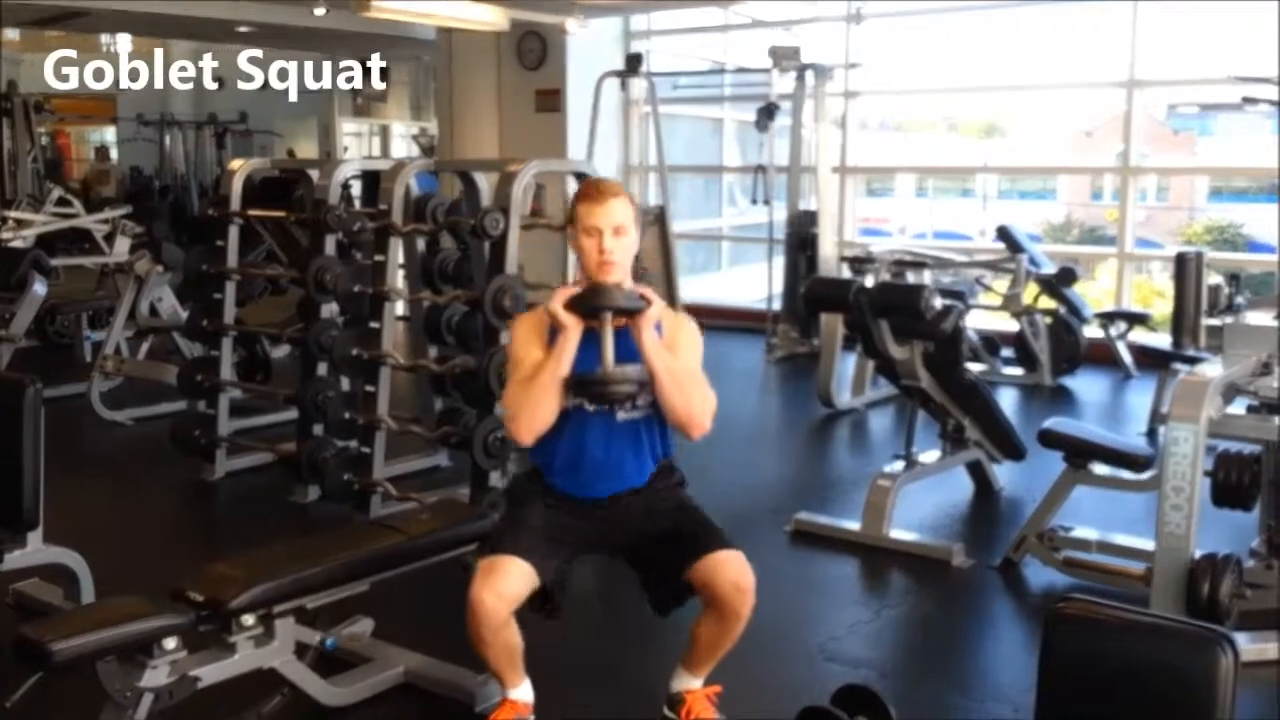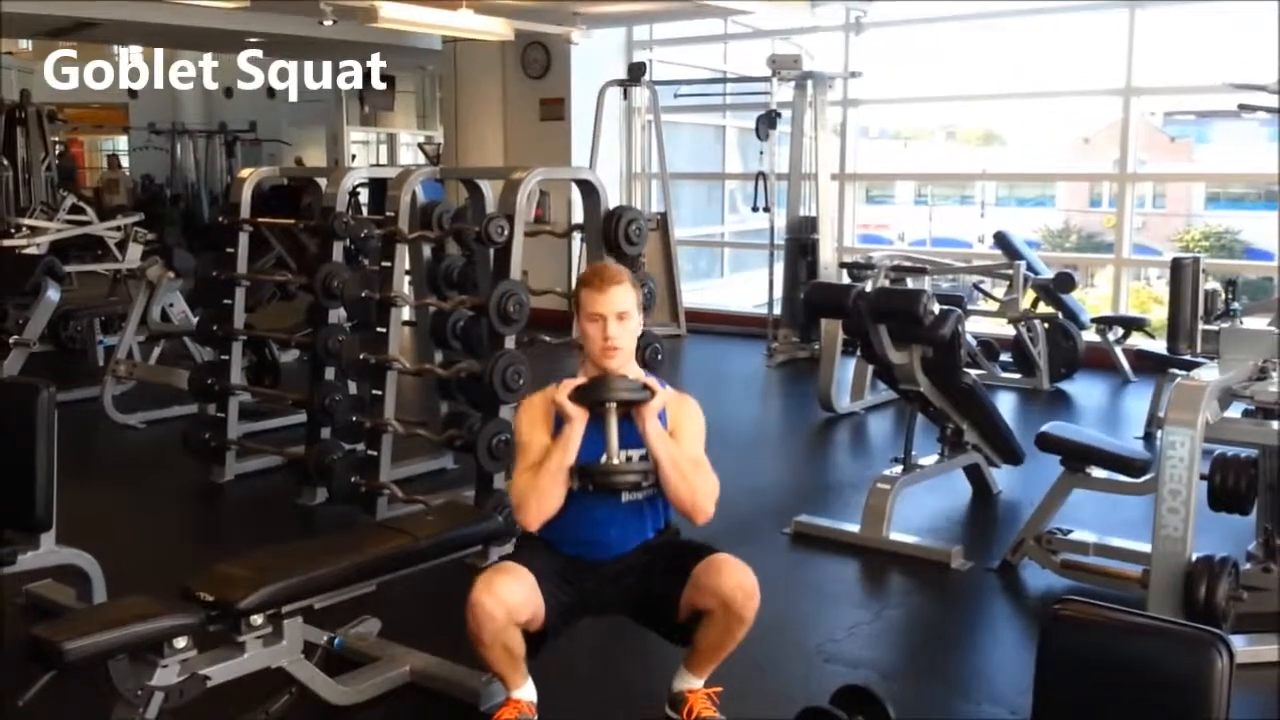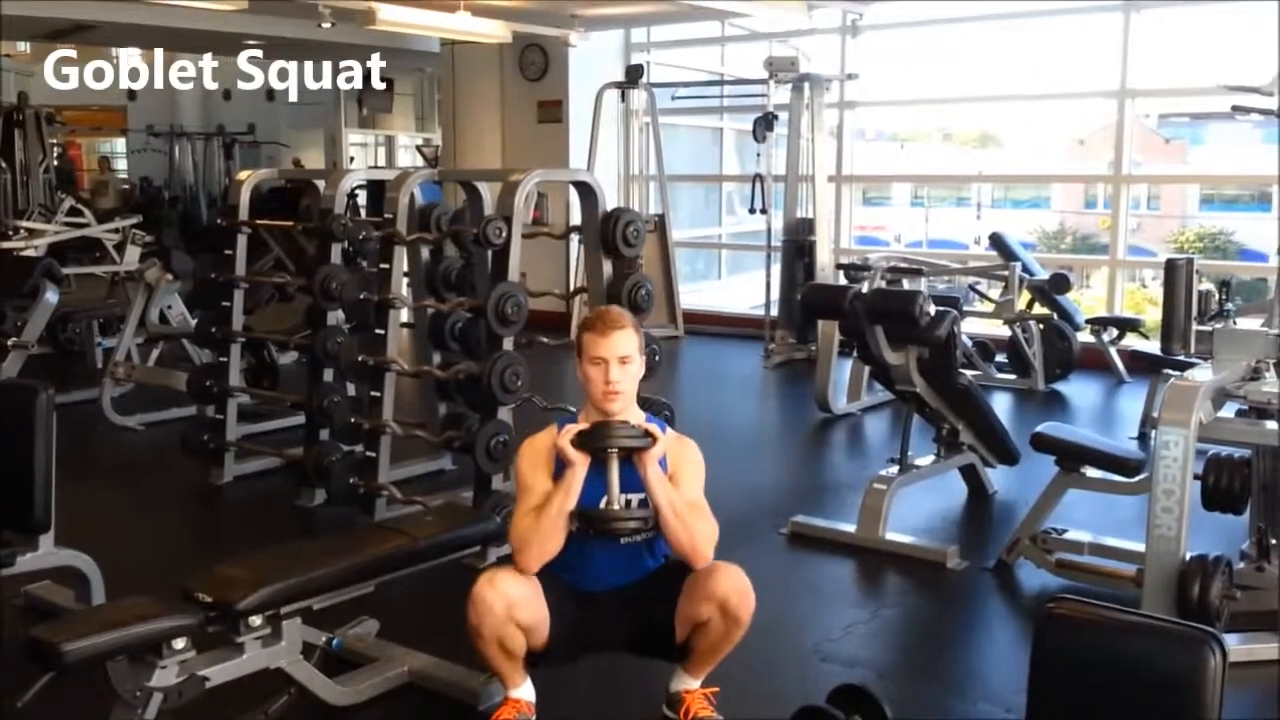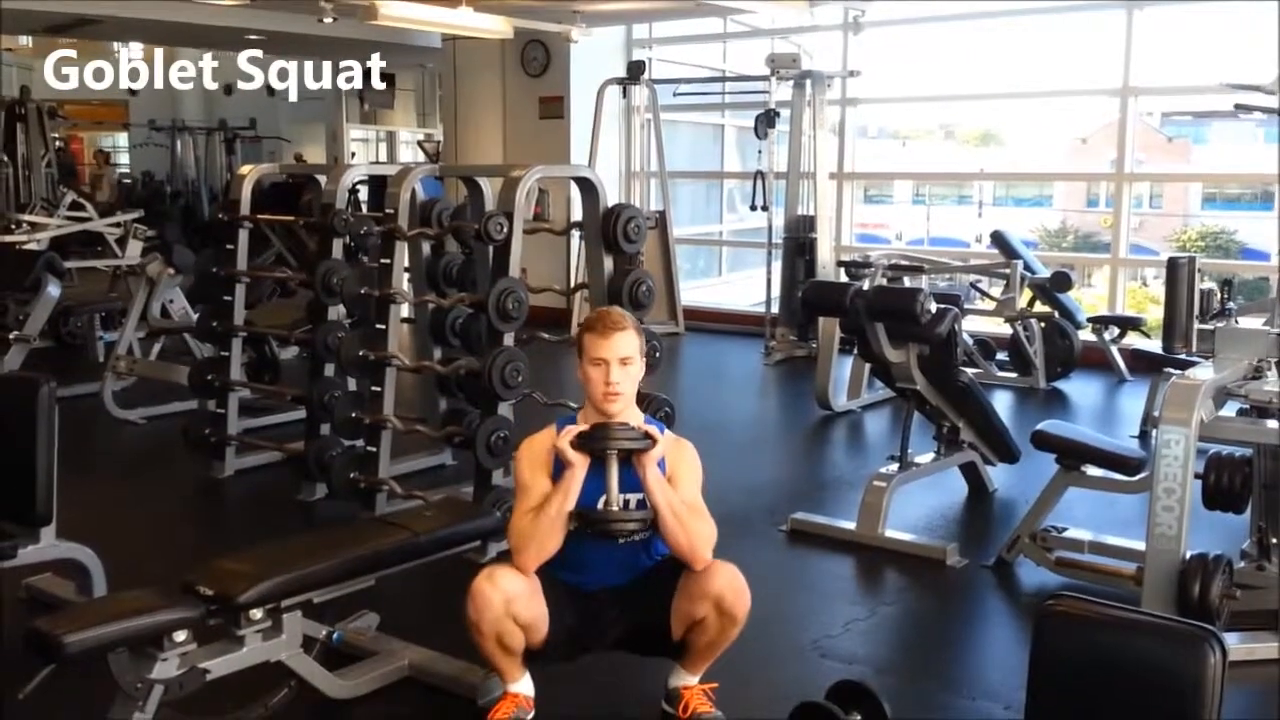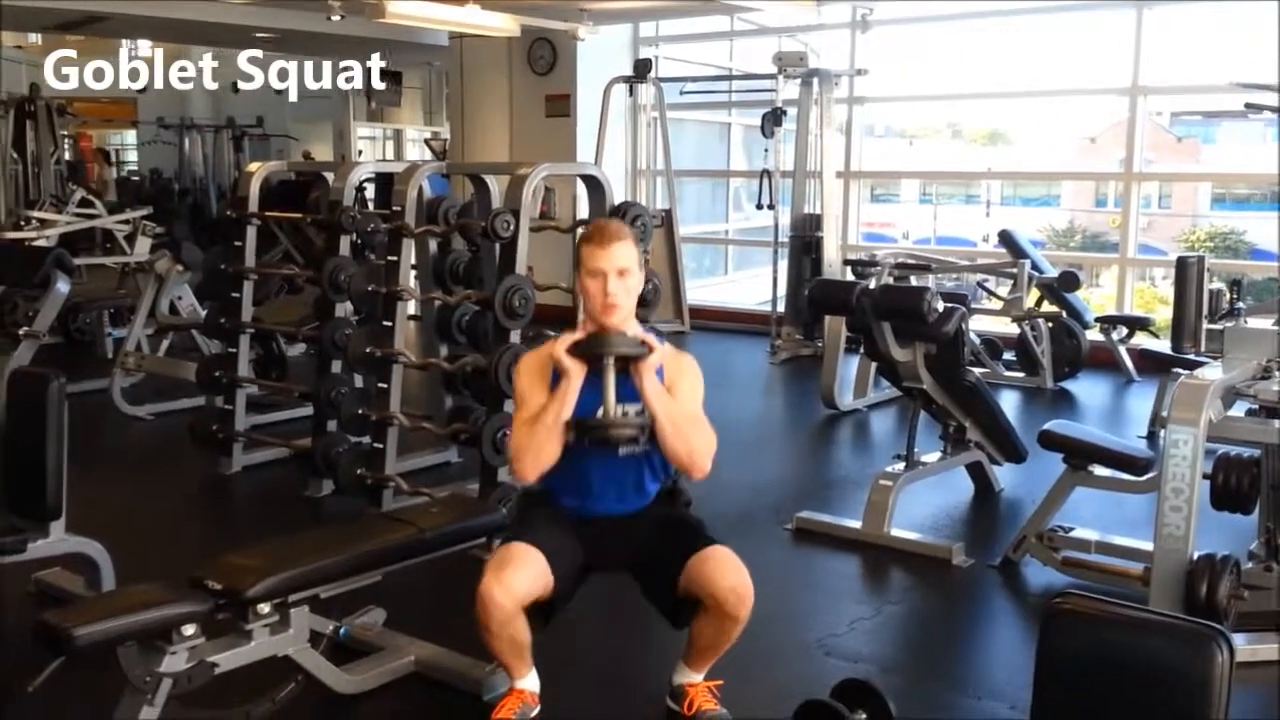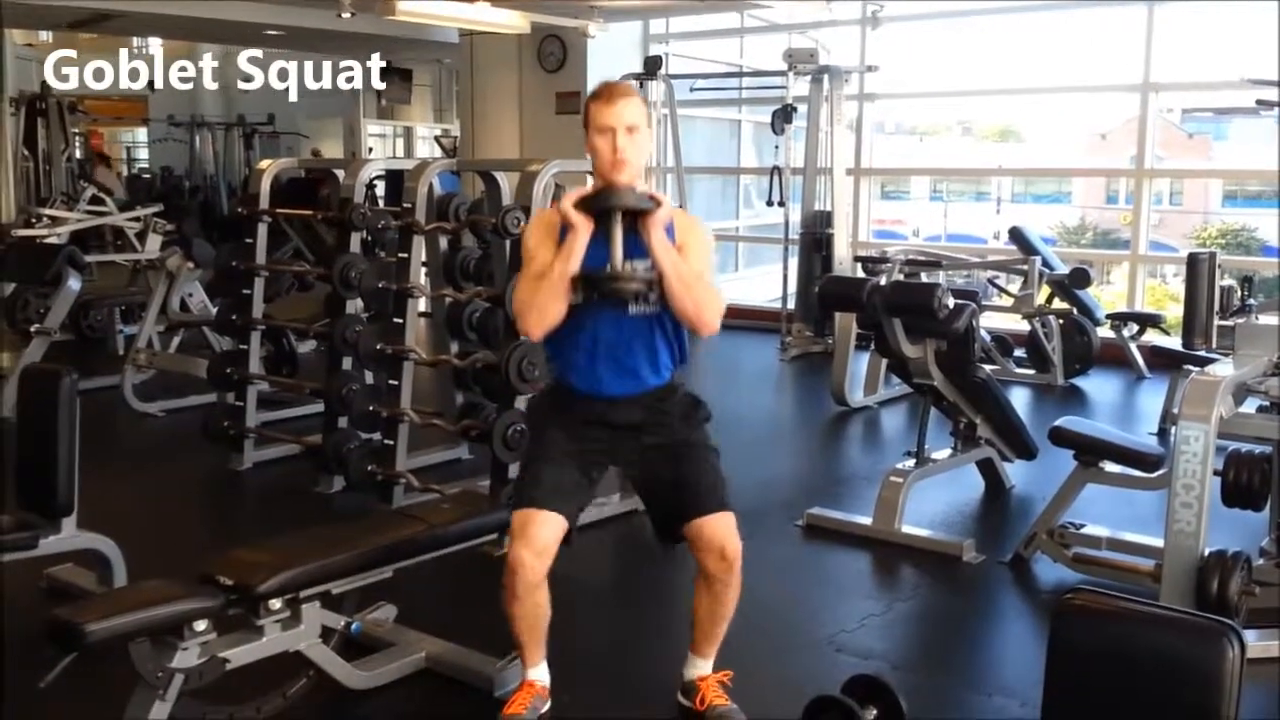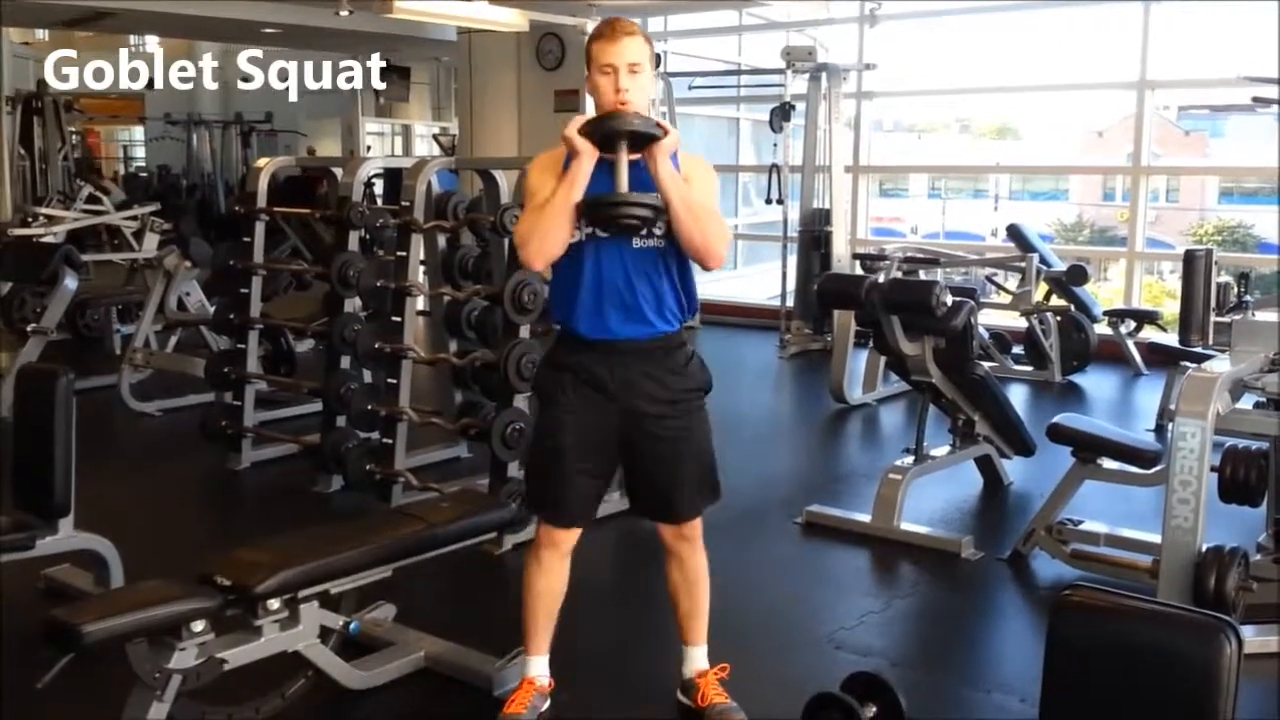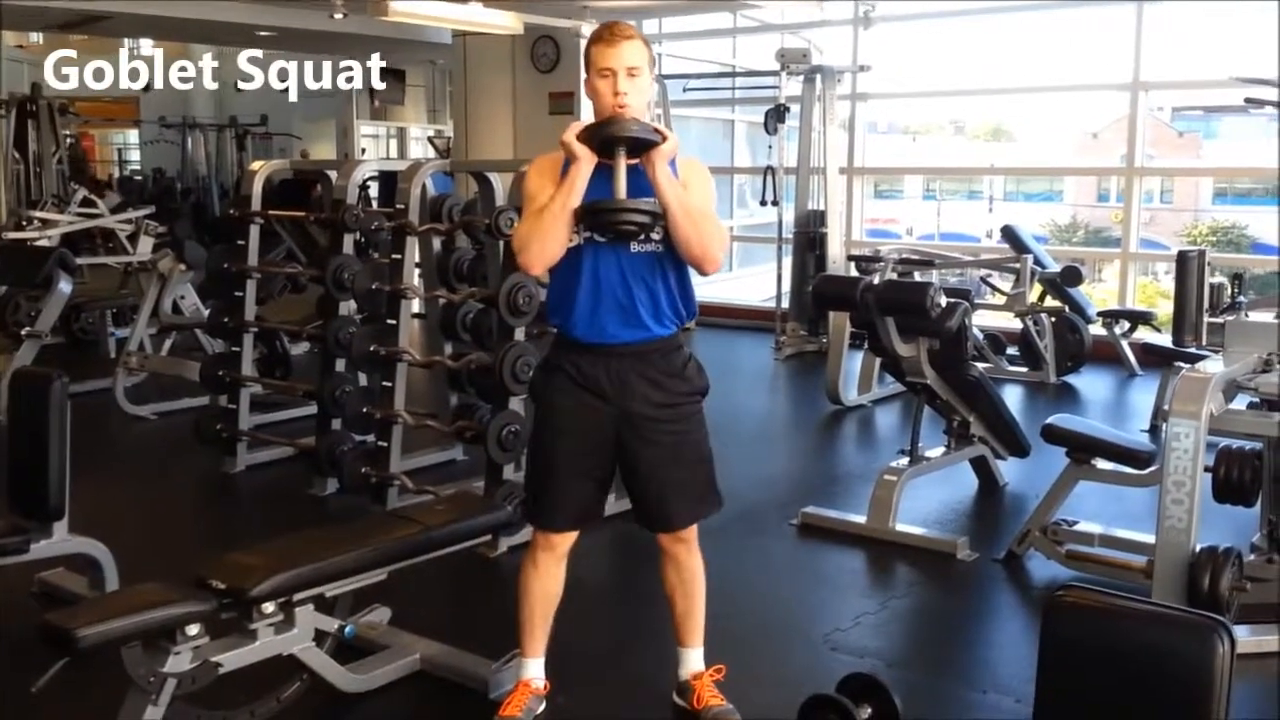
dt=0.3s
person 1, frame 1
left shoulder: (673, 325)
right shoulder: (537, 325)
left elbow: (696, 422)
right elbow: (524, 428)
left wrist: (645, 335)
right wrist: (570, 336)
left hip: (645, 493)
right hip: (557, 497)
left knee: (735, 584)
right knee: (488, 598)
person 1, frame 2
left shoulder: (677, 407)
right shoulder: (541, 408)
left elbow: (701, 508)
right elbow: (530, 516)
left wrist: (649, 424)
right wrist: (575, 425)
left hip: (646, 557)
right hip: (562, 562)
left knee: (737, 589)
right knee: (487, 602)
person 1, frame 3
left shoulder: (676, 448)
right shoulder: (542, 448)
left elbow: (699, 554)
right elbow: (529, 558)
left wrist: (649, 470)
right wrist: (576, 471)
left hip: (647, 593)
right hip: (566, 597)
left knee: (732, 590)
right knee: (490, 595)
person 1, frame 4
left shoulder: (674, 451)
right shoulder: (542, 449)
left elbow: (697, 553)
right elbow: (528, 556)
left wrist: (648, 472)
right wrist: (576, 473)
left hip: (645, 588)
right hip: (565, 594)
left knee: (727, 589)
right knee: (489, 592)
left ankle: (684, 686)
person 1, frame 5
left shoulder: (674, 364)
right shoulder: (543, 363)
left elbow: (698, 465)
right elbow: (526, 470)
left wrist: (647, 379)
right wrist: (571, 380)
left hip: (650, 515)
right hip: (564, 516)
left knee: (733, 592)
right knee: (497, 595)
person 1, frame 6
left shoulder: (683, 228)
right shoulder: (551, 226)
left elbow: (706, 322)
right elbow: (532, 324)
left wrist: (654, 238)
right wrist: (580, 235)
left hip: (660, 409)
right hip: (574, 412)
left knee: (721, 549)
right knee: (525, 556)
person 1, frame 7
left shoulder: (687, 164)
right shoulder: (554, 164)
left elbow: (713, 253)
right elbow: (534, 254)
left wrist: (660, 165)
right wrist: (584, 162)
left hip: (663, 368)
right hip: (580, 369)
left knee: (682, 533)
right knee: (554, 536)
person 1, frame 8
left shoulder: (685, 169)
right shoulder: (552, 168)
left elbow: (710, 258)
right elbow: (532, 259)
left wrist: (658, 171)
right wrist: (583, 168)
left hip: (660, 370)
right hip: (578, 371)
left knee: (679, 534)
right knee: (552, 536)
